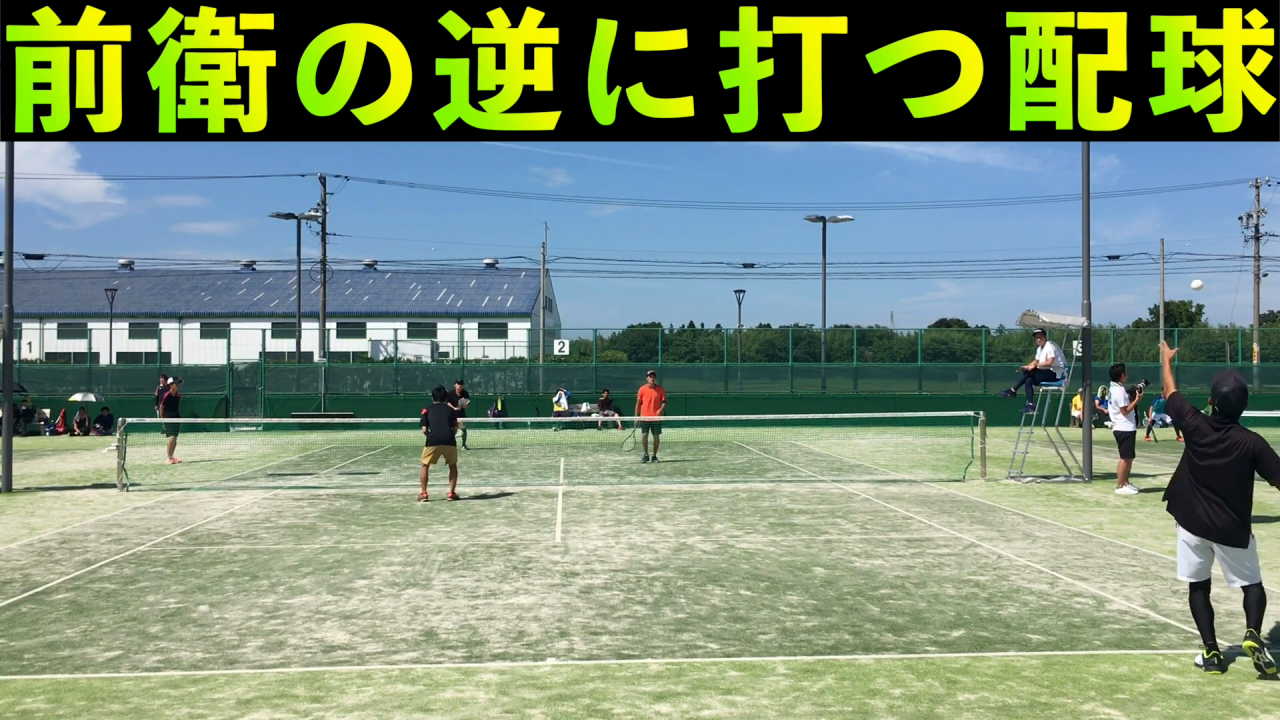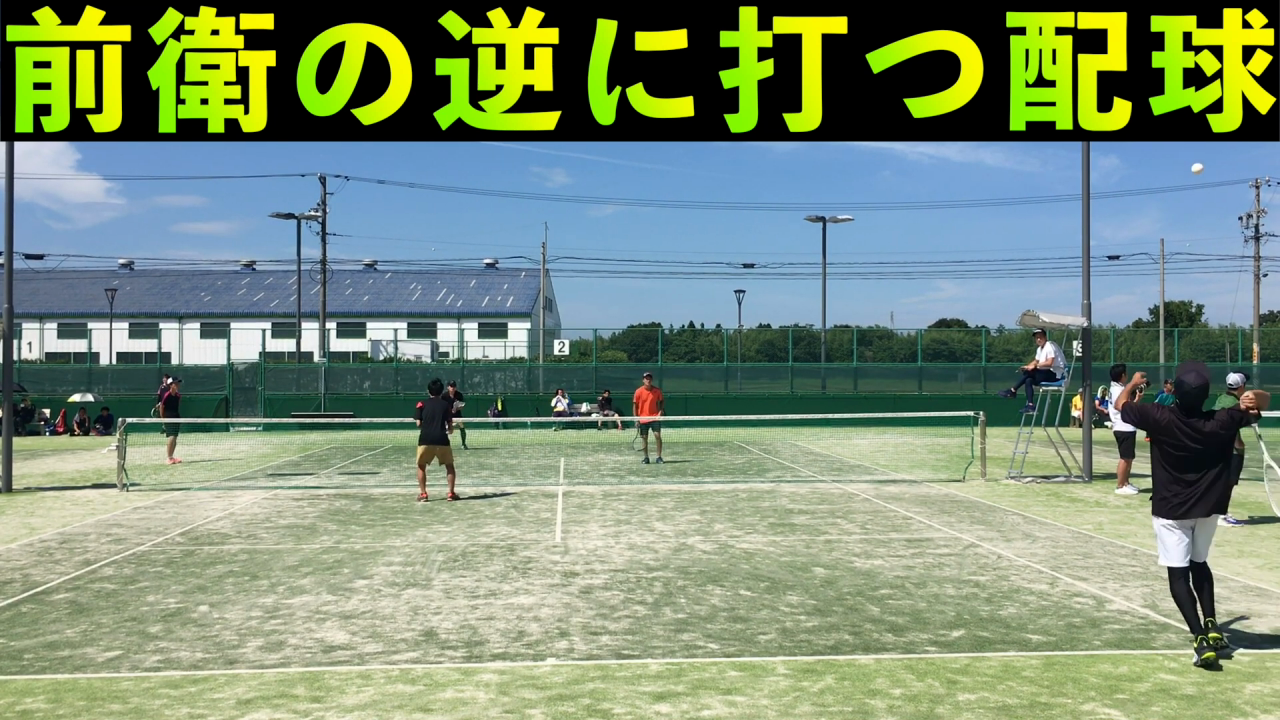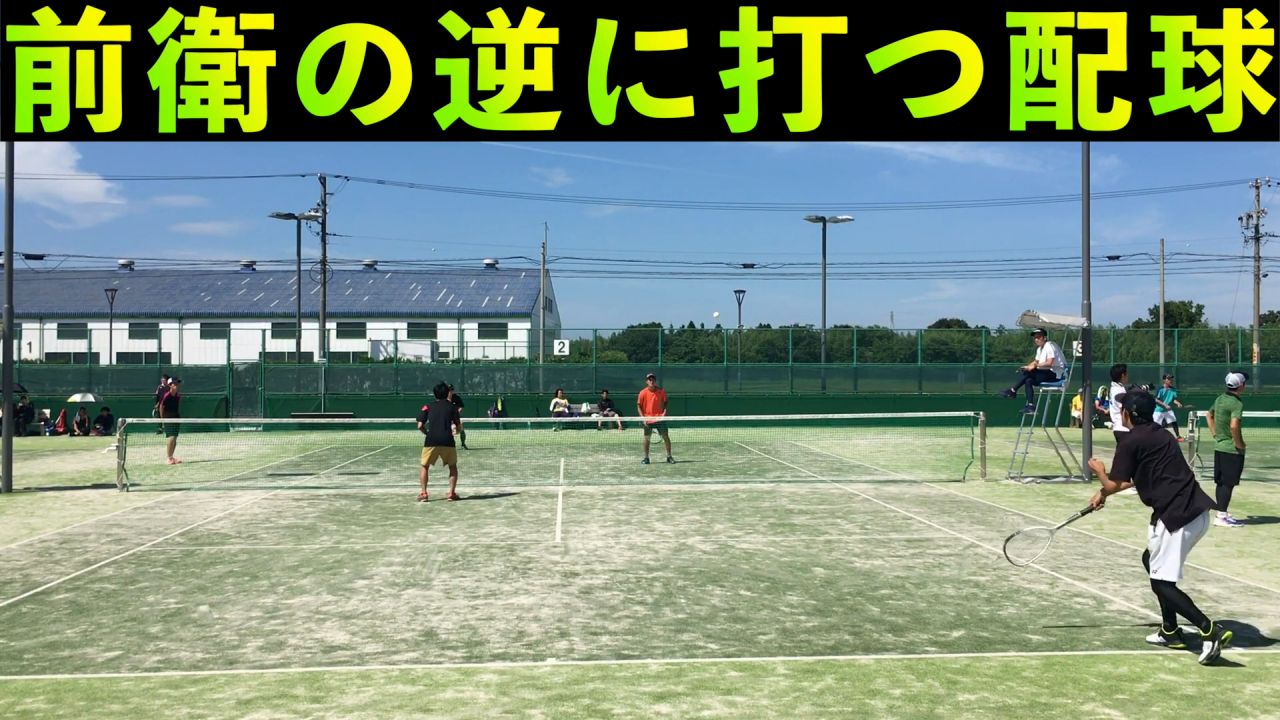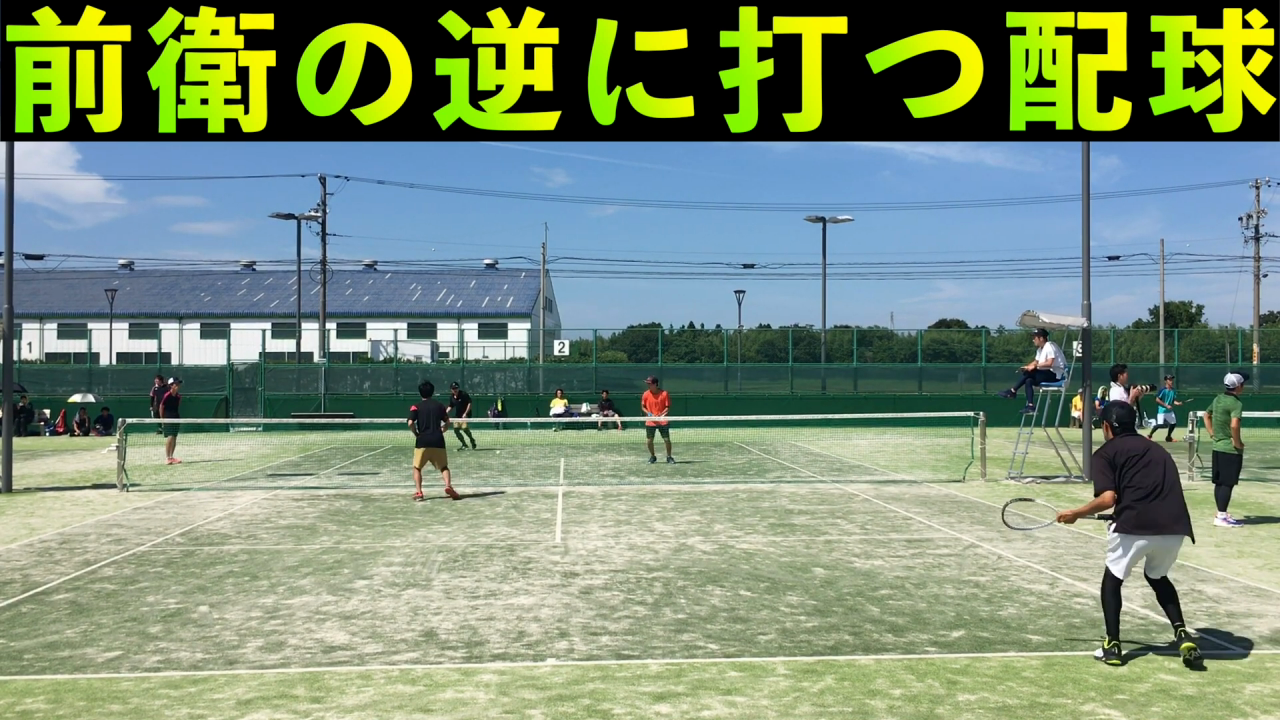
dt=0.5s
person 1, frame 1
left shoulder: (1194, 426)
right shoulder: (1251, 443)
left elbow: (1169, 391)
left wrist: (1165, 358)
left hip: (1192, 524)
right hip: (1232, 529)
left knee: (1198, 586)
right knee: (1252, 585)
left ankle: (1210, 653)
person 1, frame 2
left shoulder: (1160, 419)
right shoulder: (1220, 424)
left elbow: (1121, 407)
right elbow: (1251, 410)
left wrist: (1132, 383)
right wrist: (1250, 404)
left hip: (1170, 511)
right hip: (1205, 509)
left knee: (1178, 575)
right knee: (1198, 564)
left ankle: (1201, 639)
right ankle: (1211, 627)
person 1, frame 3
left shoulder: (1130, 442)
right shoulder: (1159, 434)
left elbow: (1111, 484)
left wrist: (1099, 470)
right wrist: (1104, 495)
left hip: (1175, 516)
right hip: (1198, 511)
left knee: (1162, 582)
right knee: (1152, 561)
left ankle: (1210, 631)
right ankle: (1170, 630)
person 1, frame 4
left shoulder: (1105, 453)
right shoulder: (1159, 450)
left elbow: (1107, 499)
right elbow: (1173, 491)
left wrist: (1075, 513)
left hip: (1134, 525)
right hip: (1174, 525)
left knee: (1112, 580)
right knee: (1158, 579)
left ankle: (1113, 646)
right ankle: (1182, 632)
